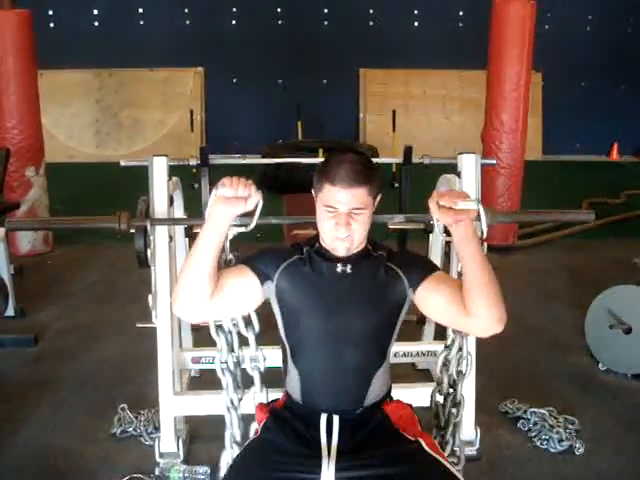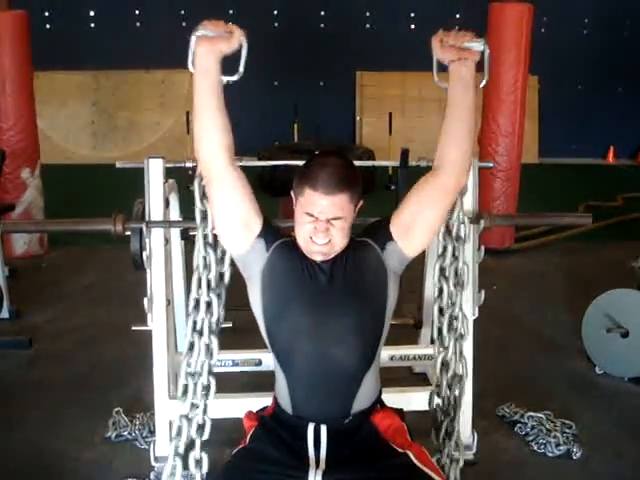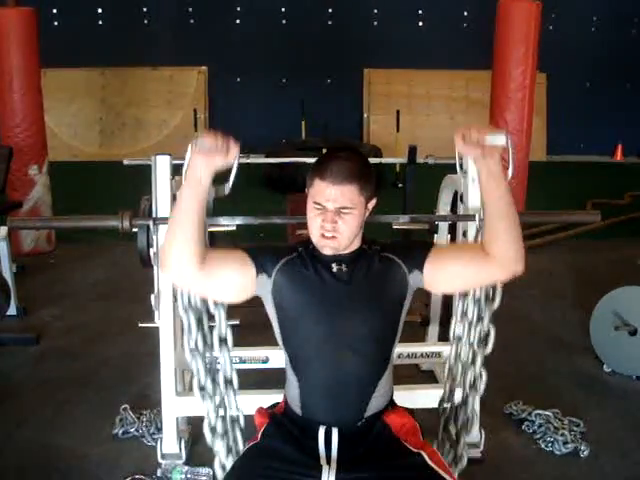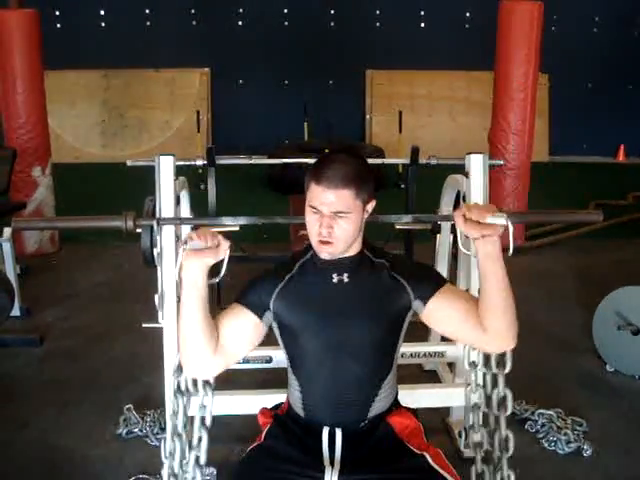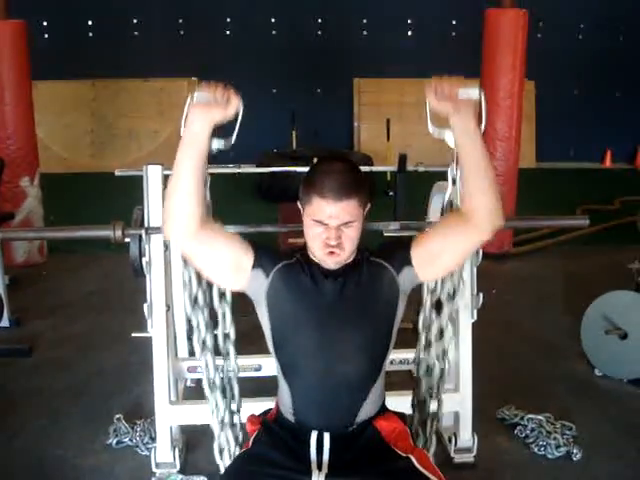
dt=1s
person 1, frame 1
left shoulder: (403, 269)
right shoulder: (279, 266)
left elbow: (488, 322)
right elbow: (190, 306)
left wrist: (462, 229)
right wrist: (219, 219)
left hip: (376, 428)
right hip: (293, 428)
person 1, frame 2
left shoulder: (382, 253)
right shoulder: (264, 255)
left elbow: (449, 173)
right elbow: (218, 166)
left wrist: (462, 69)
right wrist: (208, 58)
left hip: (367, 437)
right hip: (280, 440)
person 1, frame 3
left shoulder: (400, 265)
right shoulder: (274, 267)
left elbow: (504, 262)
right elbow: (183, 271)
left wrist: (489, 166)
right wrist: (200, 172)
left hip: (378, 437)
right hip: (292, 437)
person 1, frame 4
left shoulder: (405, 279)
right shoulder: (276, 284)
left elbow: (498, 337)
right elbow: (201, 362)
left wrist: (488, 246)
right wrist: (195, 270)
left hip: (381, 438)
right hip: (296, 437)
person 1, frame 5
left shoulder: (391, 273)
right shoulder: (270, 275)
left elbow: (481, 219)
right elbow: (183, 228)
left wrist: (463, 119)
right wrist: (199, 124)
left hip: (370, 445)
right hip: (284, 446)
